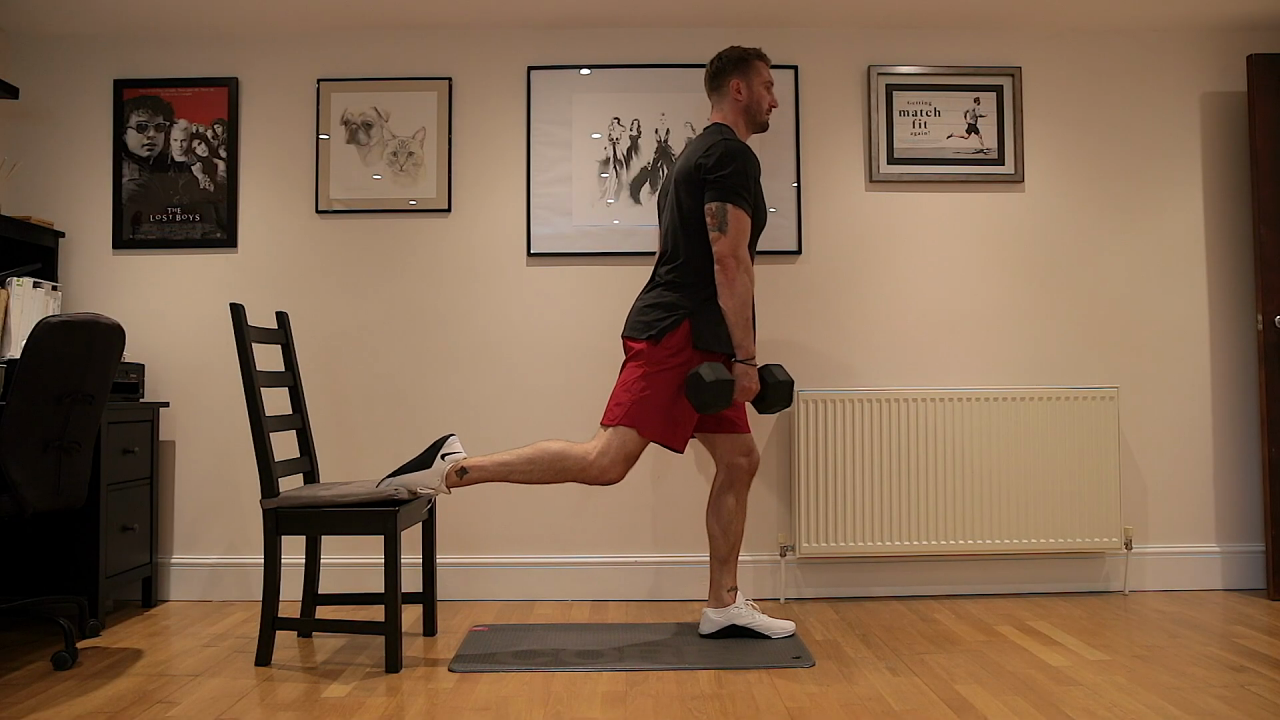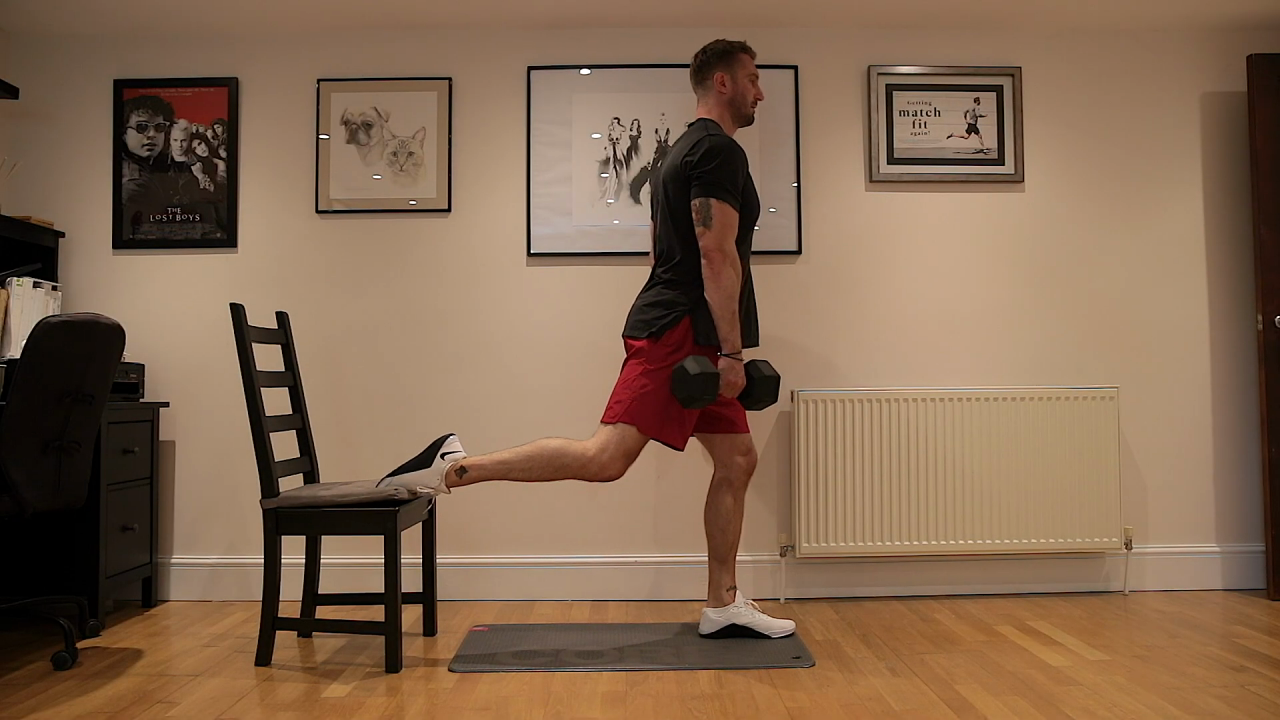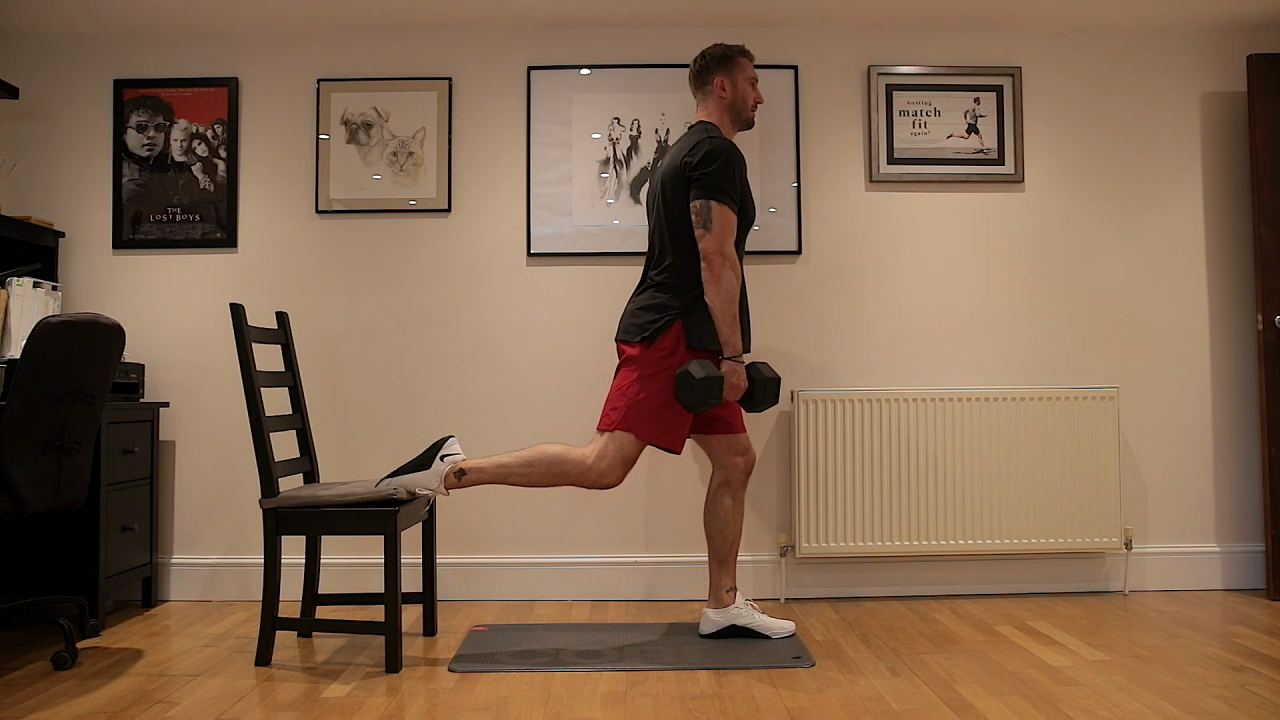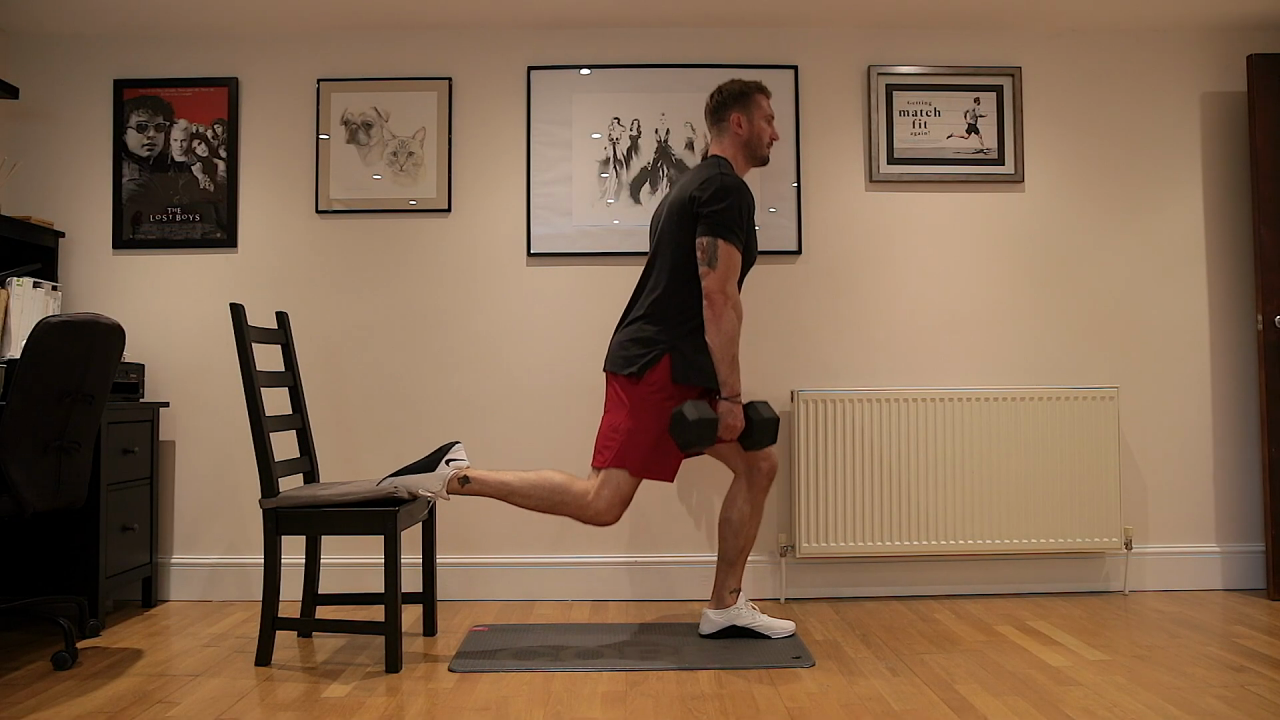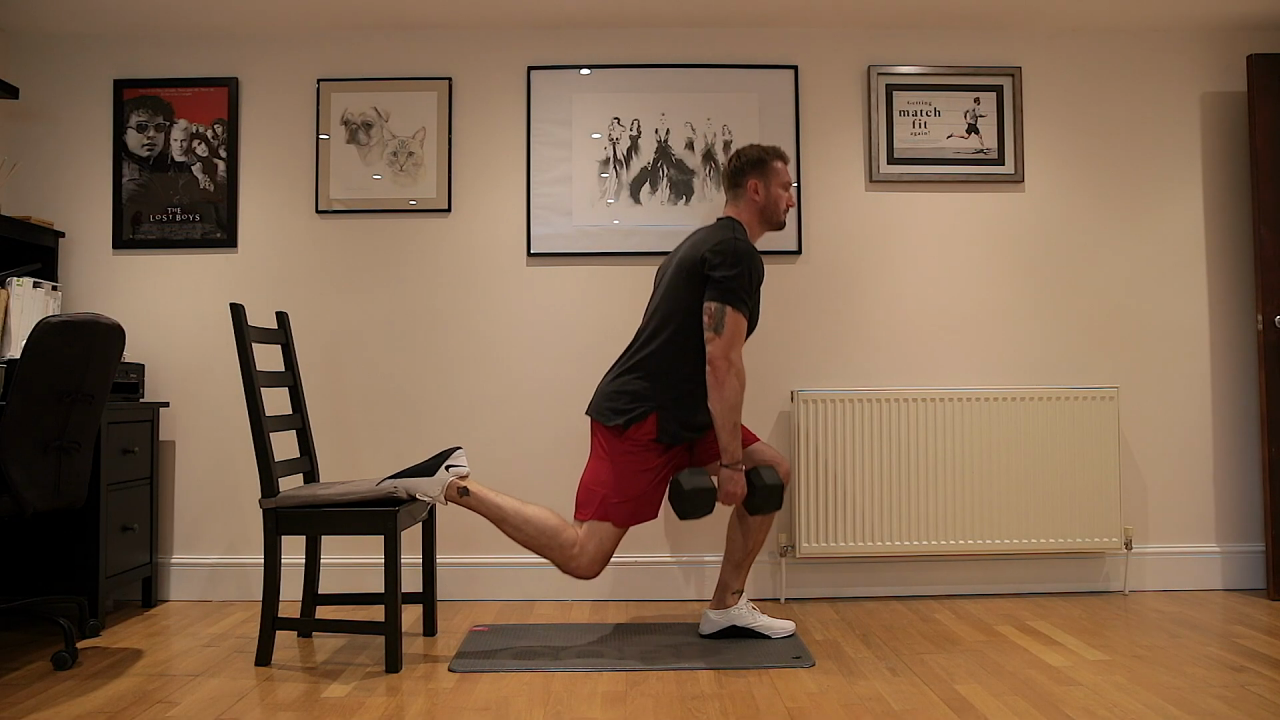
dt=0.4s
person 1, frame 1
left shoulder: (702, 154)
right shoulder: (732, 156)
right elbow: (730, 261)
right wrist: (746, 358)
left hip: (689, 337)
right hip: (678, 334)
left knee: (739, 462)
right knee: (604, 461)
left ankle: (723, 606)
right ankle: (452, 468)
person 1, frame 2
left shoulder: (690, 150)
right shoulder: (719, 151)
right elbow: (717, 256)
right wrist: (731, 352)
left hip: (686, 333)
right hip: (680, 332)
left knee: (737, 462)
right knee: (604, 458)
left ankle: (722, 607)
right ankle: (453, 467)
person 1, frame 3
left shoulder: (687, 152)
right shoulder: (717, 153)
right elbow: (716, 258)
right wrist: (733, 354)
left hip: (681, 336)
right hip: (673, 335)
left knee: (736, 462)
right knee: (603, 464)
left ankle: (723, 607)
right ankle: (451, 470)
person 1, frame 4
left shoulder: (697, 185)
right shoulder: (727, 189)
right elbow: (718, 297)
left wrist: (719, 388)
right wrist: (731, 395)
left hip: (673, 363)
right hip: (659, 364)
left knee: (758, 464)
right knee: (601, 502)
left ankle: (725, 607)
right ankle: (456, 476)
person 1, frame 5
left shoulder: (707, 243)
right shoulder: (738, 255)
right elbow: (721, 363)
right wrist: (731, 465)
left hip: (668, 412)
right hip: (642, 416)
left knee: (772, 472)
right knee: (583, 555)
left ankle: (725, 608)
right ankle: (455, 485)
